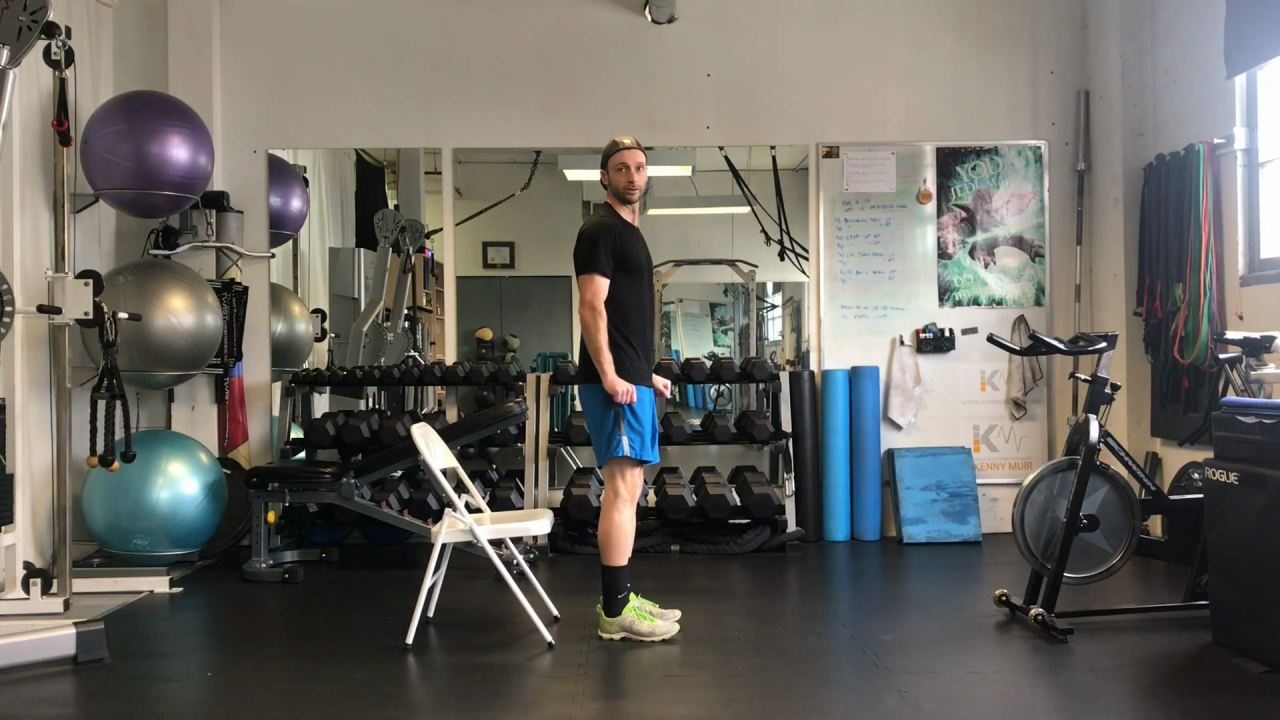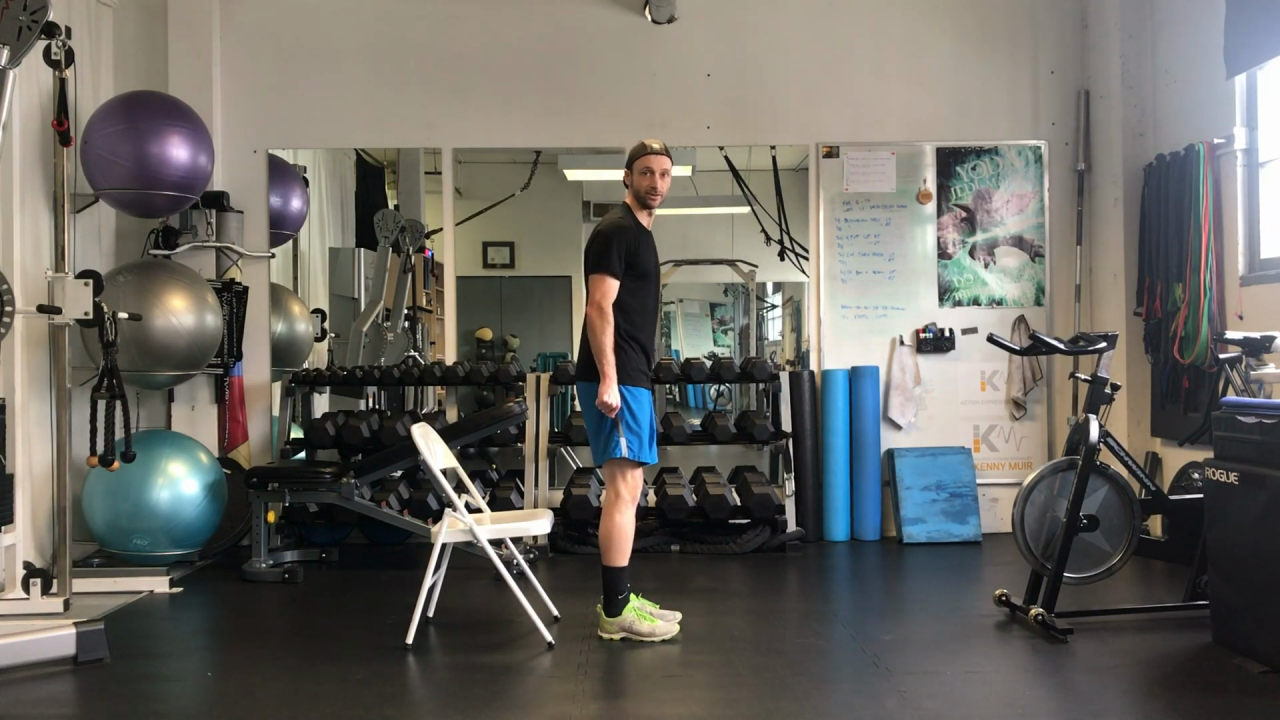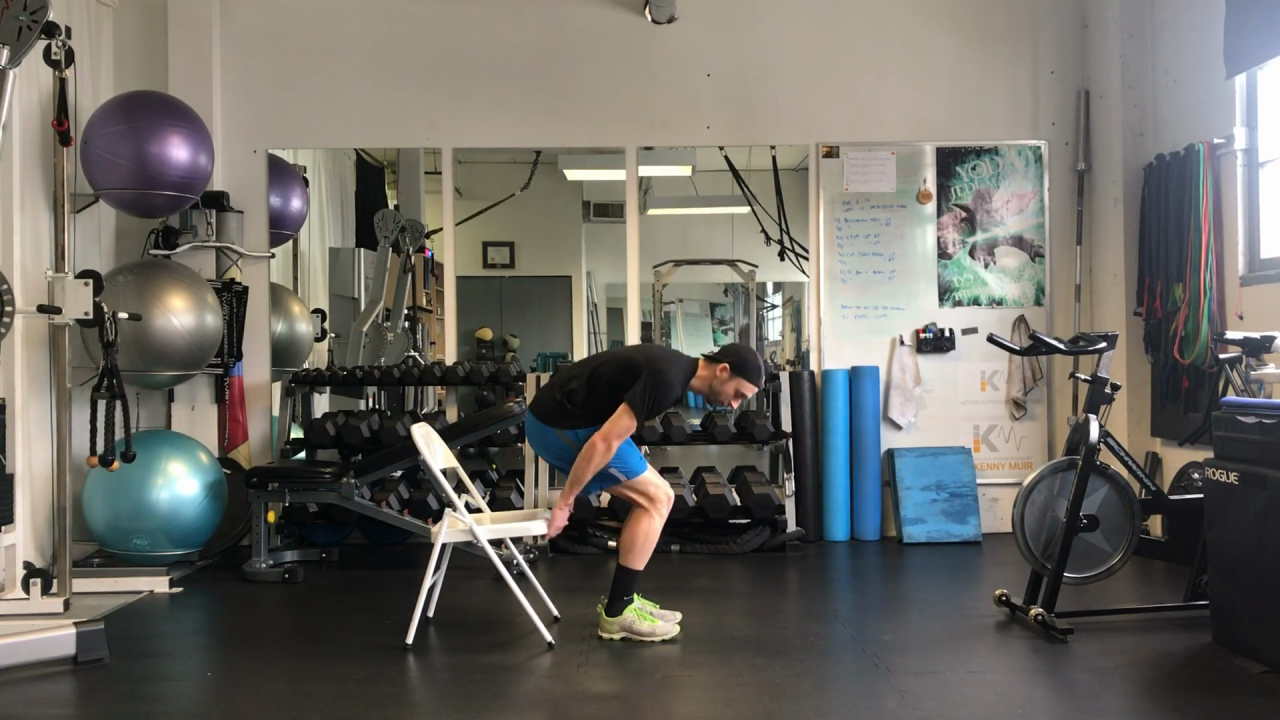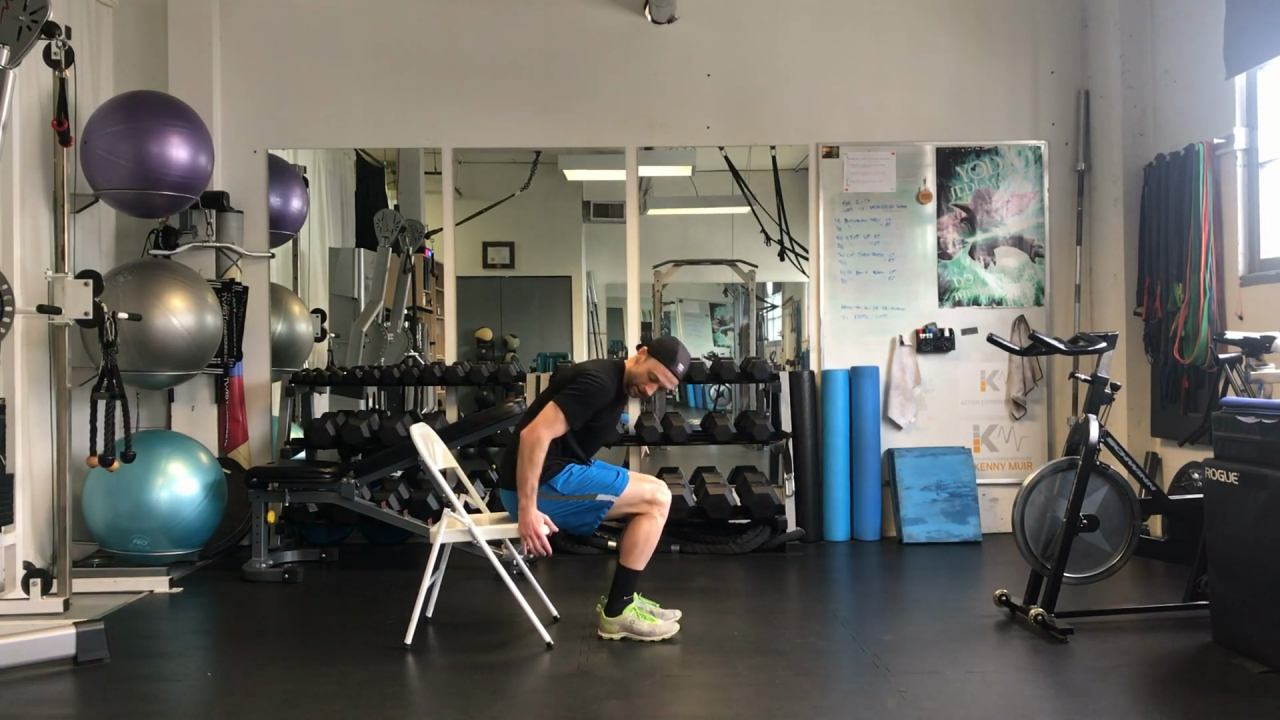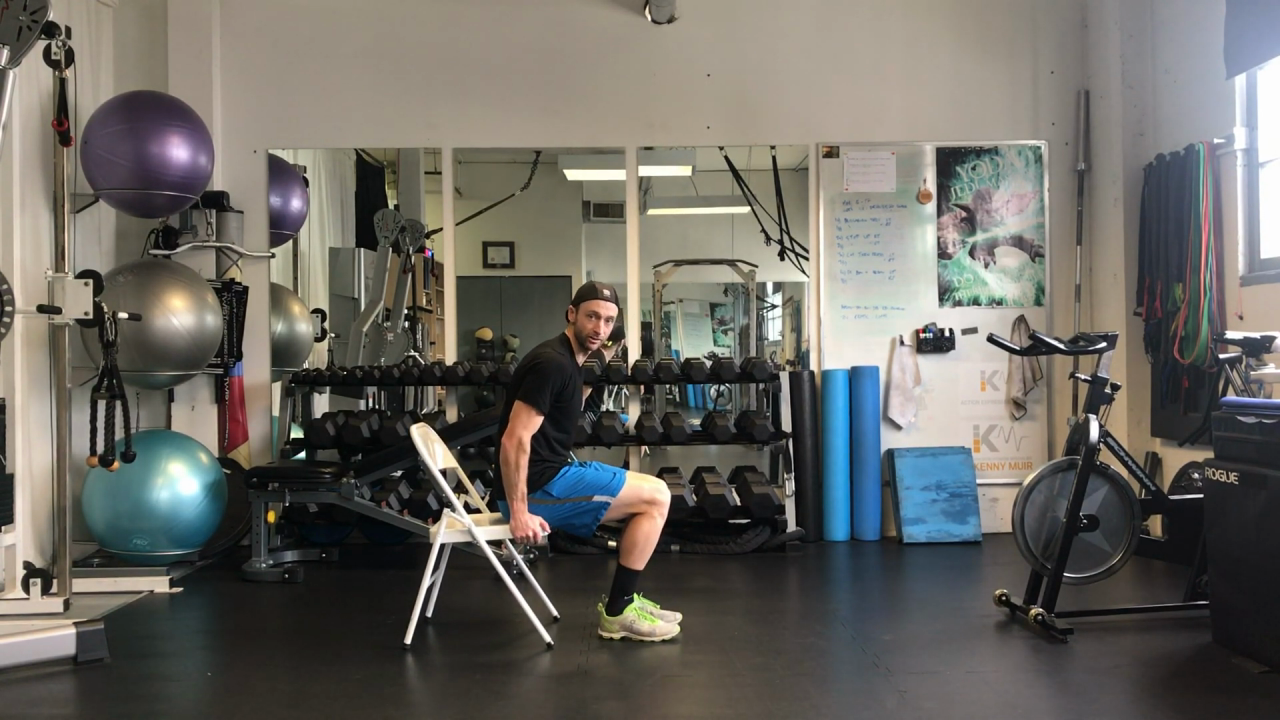
dt=1s
person 1, frame 1
left shoulder: (630, 232)
right shoulder: (601, 230)
right elbow: (592, 307)
left wrist: (646, 373)
right wrist: (610, 376)
left hip: (632, 377)
right hip: (616, 380)
left knee: (630, 488)
right knee: (622, 489)
left ankle: (622, 598)
right ankle: (616, 610)
person 1, frame 2
left shoulder: (640, 233)
right shoulder: (617, 230)
right elbow: (599, 308)
right wrist: (608, 380)
left hip: (631, 378)
right hip: (616, 379)
left knee: (626, 490)
right knee: (624, 490)
left ankle: (620, 598)
right ankle: (616, 611)
person 1, frame 3
left shoulder: (676, 370)
right shoulder: (667, 379)
right elbow: (604, 442)
right wrist: (565, 502)
left hip: (564, 419)
right hip: (559, 423)
left knee: (656, 497)
right knee: (656, 499)
left ankle: (622, 600)
right ankle: (618, 613)
person 1, frame 4
left shoulder: (617, 384)
right shoulder: (599, 383)
right elbow: (534, 436)
right wrist: (526, 510)
left hip: (557, 474)
right hip: (543, 484)
left knee: (651, 494)
right knee: (656, 498)
left ankle: (623, 600)
right ankle: (617, 613)
person 1, frame 5
left shoulder: (567, 361)
right shoulder: (552, 363)
right elbow: (514, 440)
right wrist: (519, 513)
left hip: (550, 476)
right hip: (539, 486)
left knee: (648, 493)
right knee: (656, 497)
left ankle: (624, 600)
right ankle: (618, 613)
